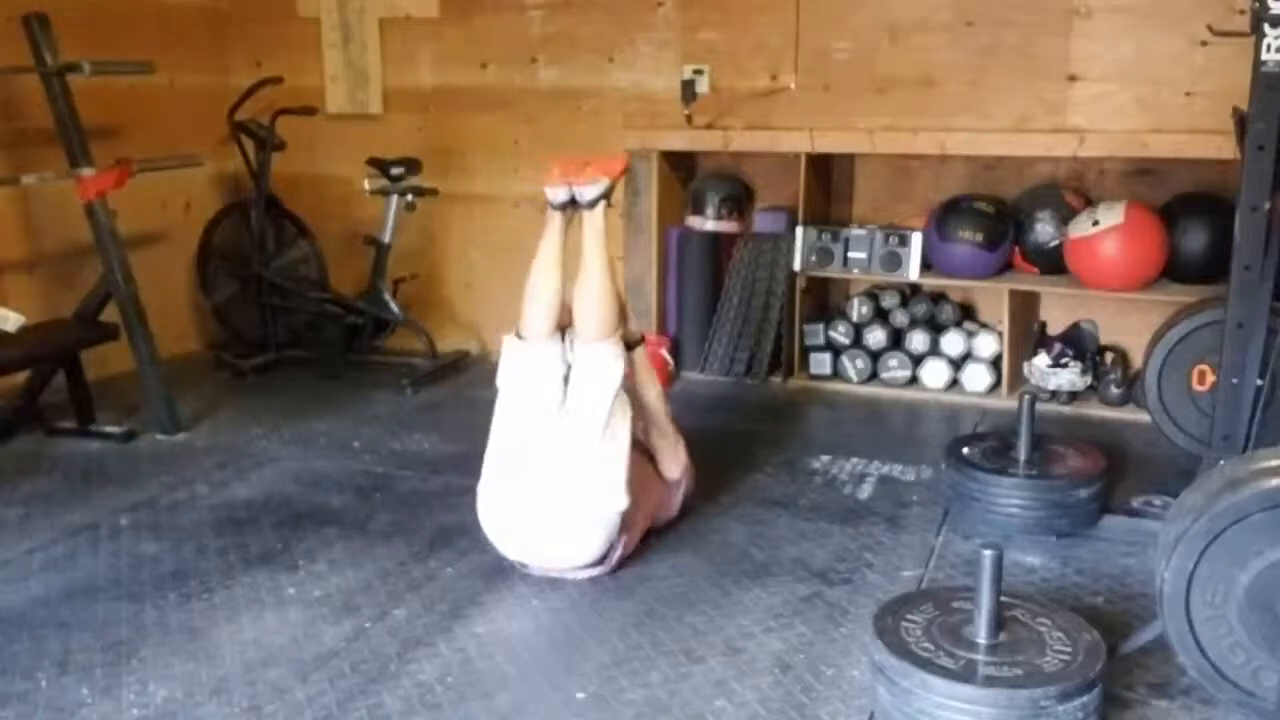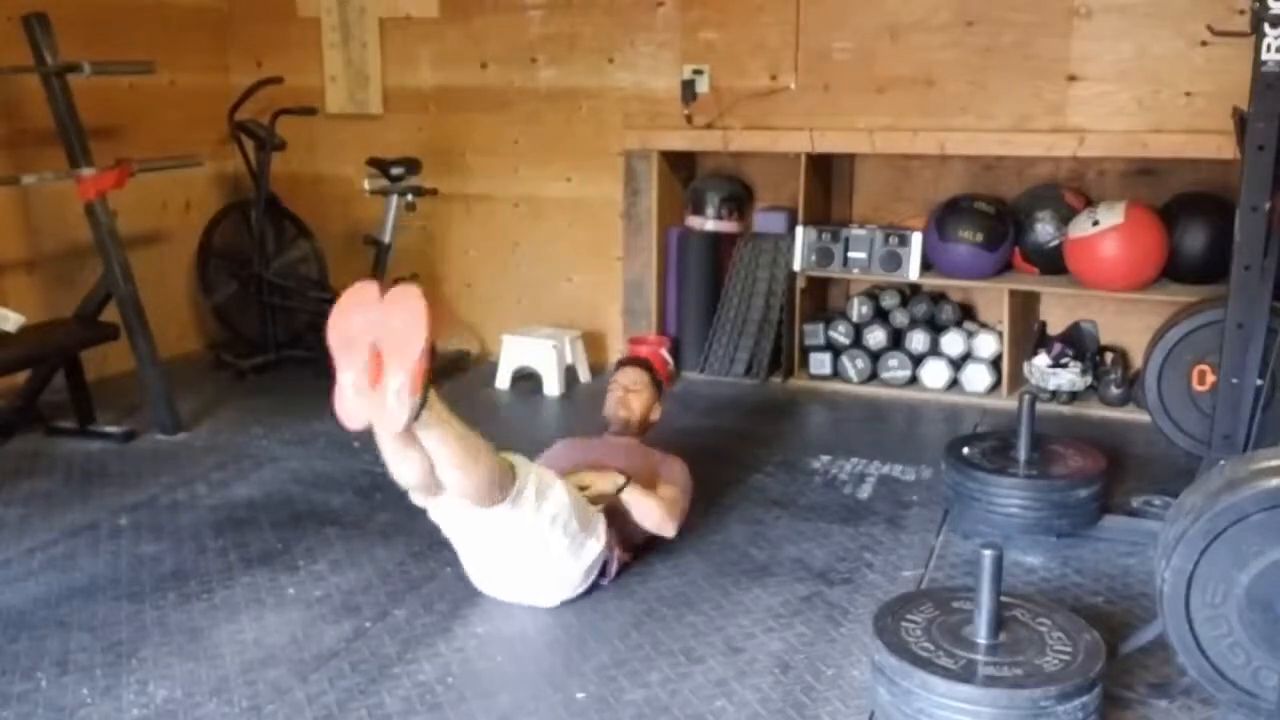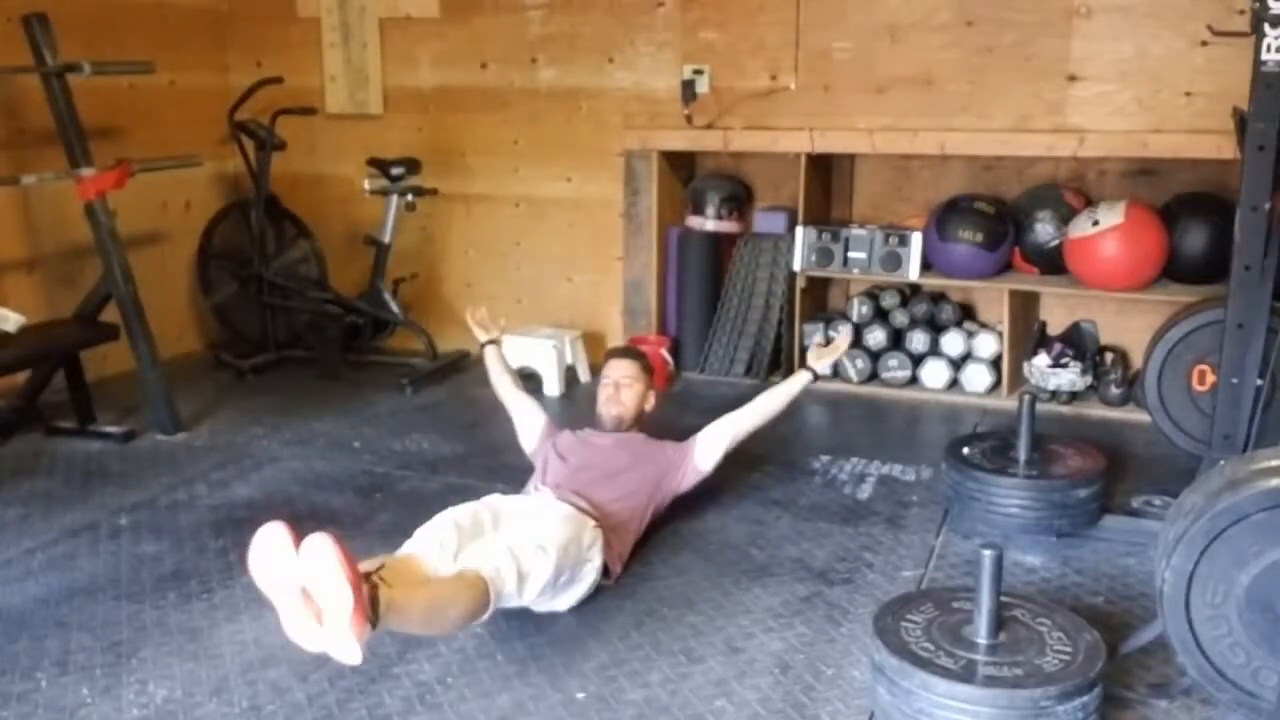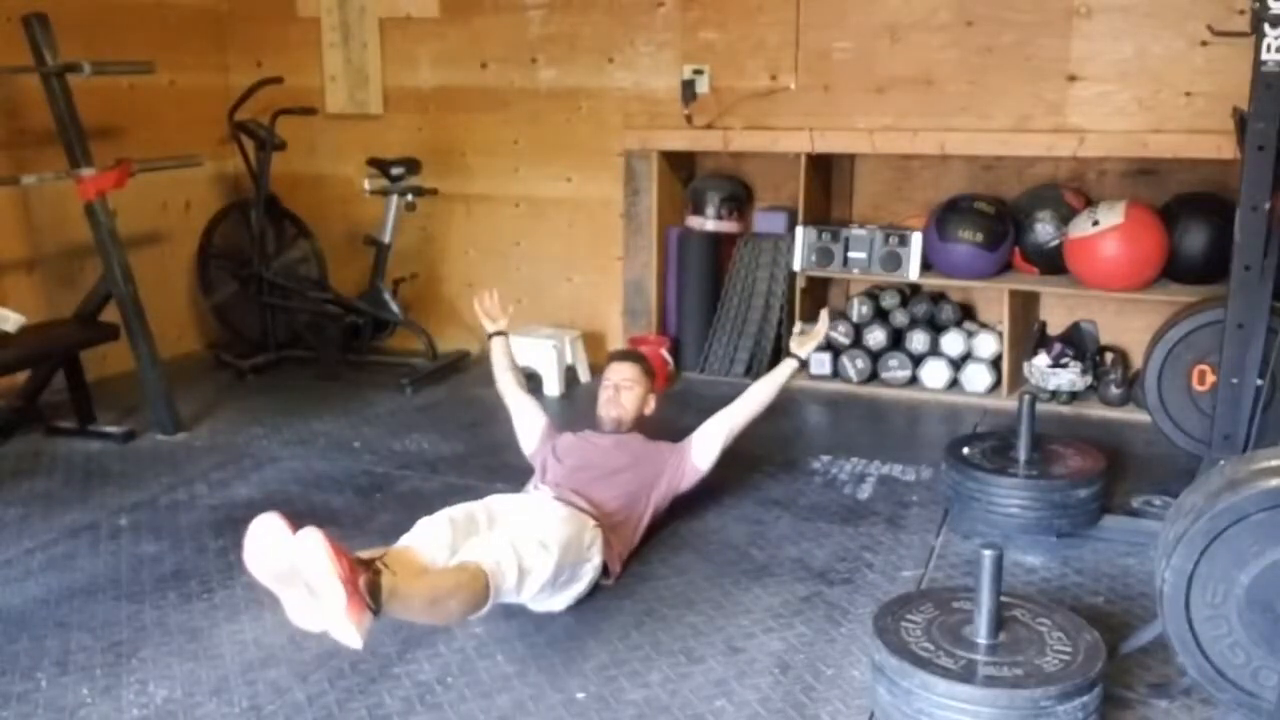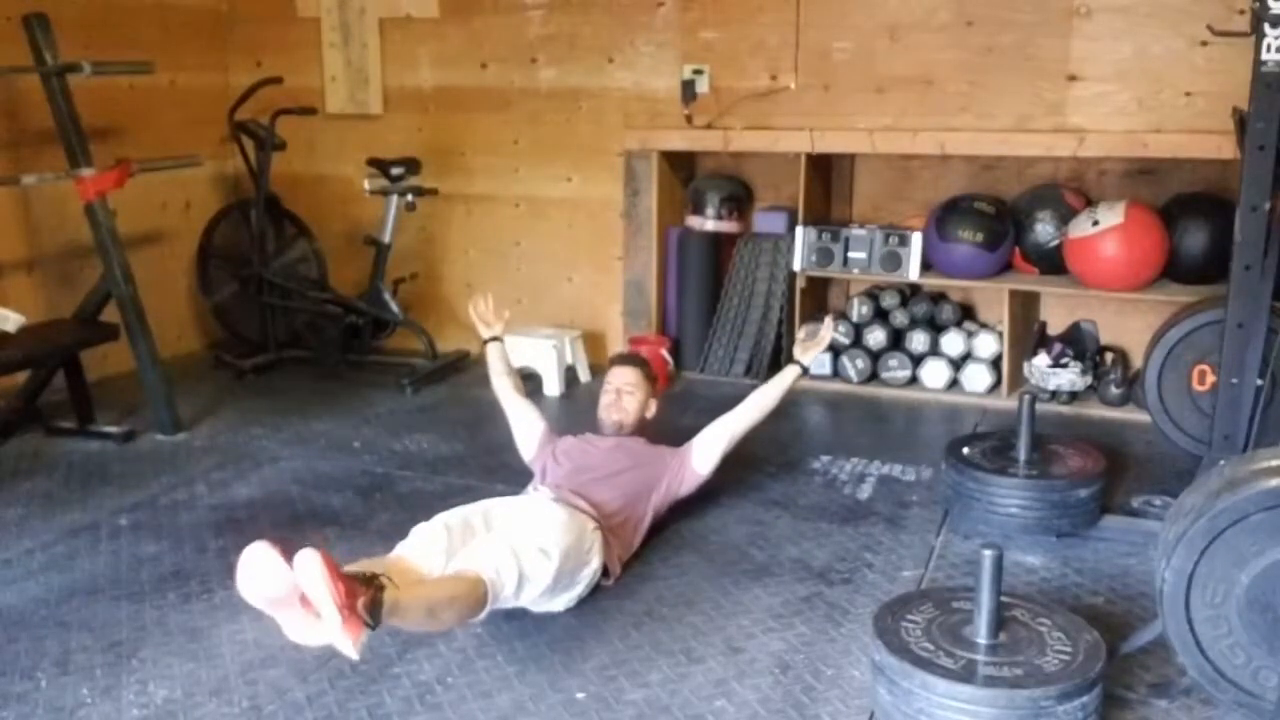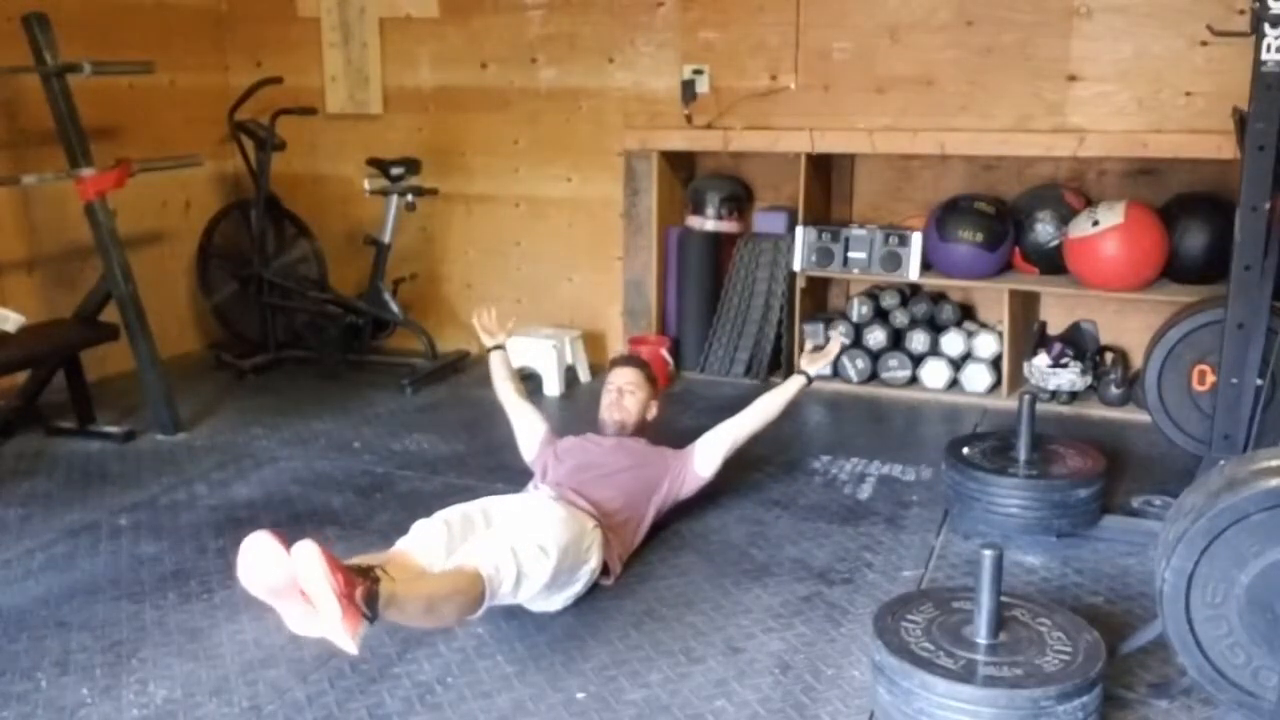
dt=0.4s
person 1, frame 1
left shoulder: (667, 475)
left elbow: (659, 421)
left wrist: (628, 340)
left knee: (598, 351)
right knee: (534, 342)
right ankle: (560, 211)
person 1, frame 2
left shoulder: (666, 466)
right shoulder: (567, 449)
left elbow: (666, 522)
left wrist: (618, 484)
left hip: (577, 546)
left knee: (499, 476)
right knee: (428, 474)
left ankle: (408, 402)
right ankle: (382, 402)
person 1, frame 3
left shoulder: (665, 458)
right shoulder: (562, 442)
left elbow: (736, 423)
right elbow: (514, 399)
left wrist: (808, 371)
right wrist: (491, 345)
left hip: (572, 535)
right hip: (511, 510)
left knee: (479, 576)
right knee: (431, 547)
left ankle: (361, 610)
right ankle: (322, 605)
person 1, frame 4
left shoulder: (665, 459)
right shoulder: (561, 444)
left elbow: (735, 414)
right elbow: (514, 394)
left wrist: (793, 359)
right wrist: (497, 334)
left hip: (573, 532)
right hip: (511, 509)
left knee: (483, 568)
right knee: (430, 541)
left ankle: (363, 595)
right ankle: (331, 590)
person 1, frame 5
left shoulder: (666, 463)
right shoulder: (561, 447)
left elbow: (736, 421)
right elbow: (513, 398)
left wrist: (797, 365)
right wrist: (493, 339)
left hip: (573, 531)
right hip: (511, 509)
left knee: (479, 575)
right knee: (426, 548)
left ankle: (364, 609)
right ankle: (324, 603)
person 1, frame 6
left shoulder: (667, 465)
right shoulder: (562, 447)
left elbow: (736, 428)
right elbow: (516, 405)
left wrist: (802, 376)
right wrist: (497, 350)
left hip: (572, 529)
right hip: (511, 506)
left knee: (475, 571)
right knee: (422, 546)
left ankle: (362, 600)
right ankle: (326, 597)
